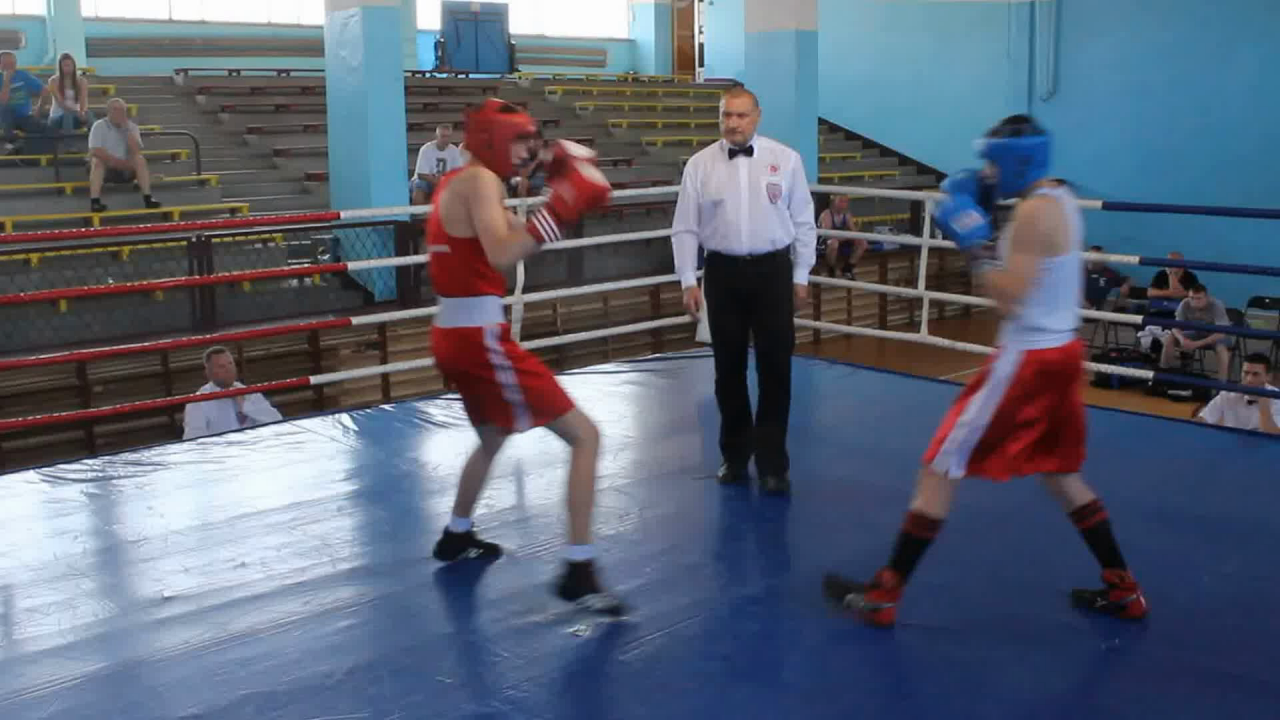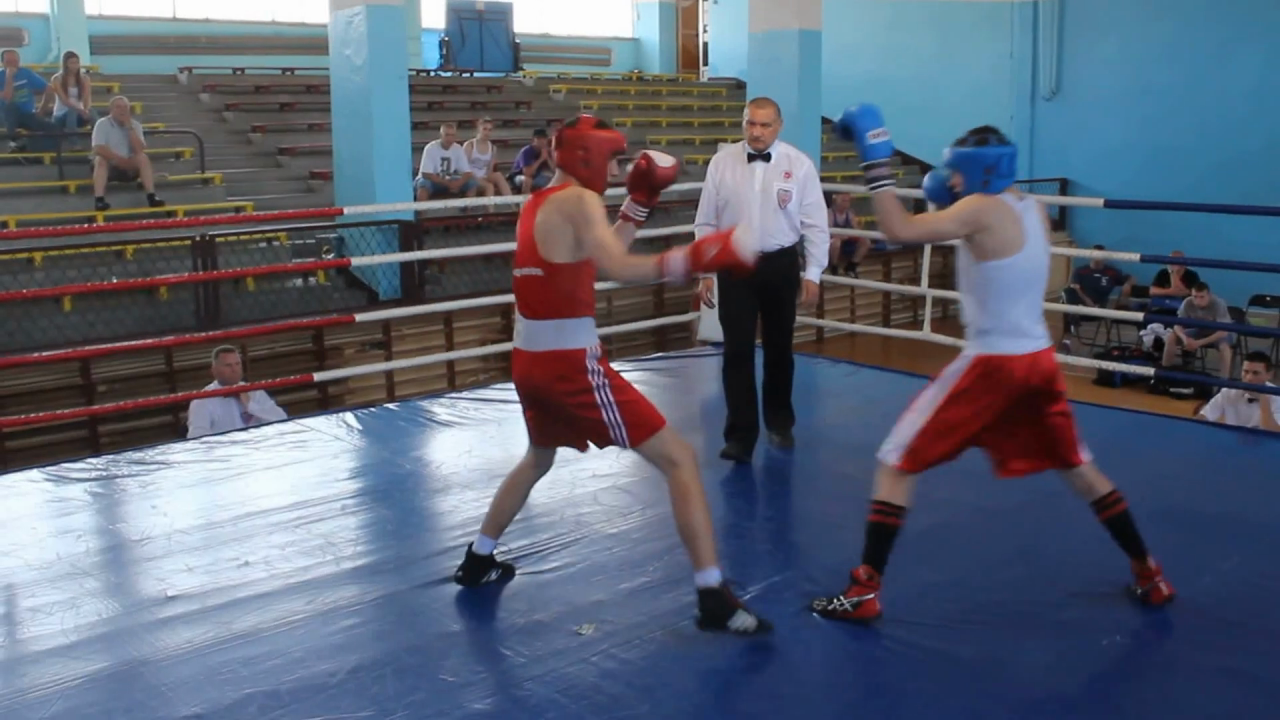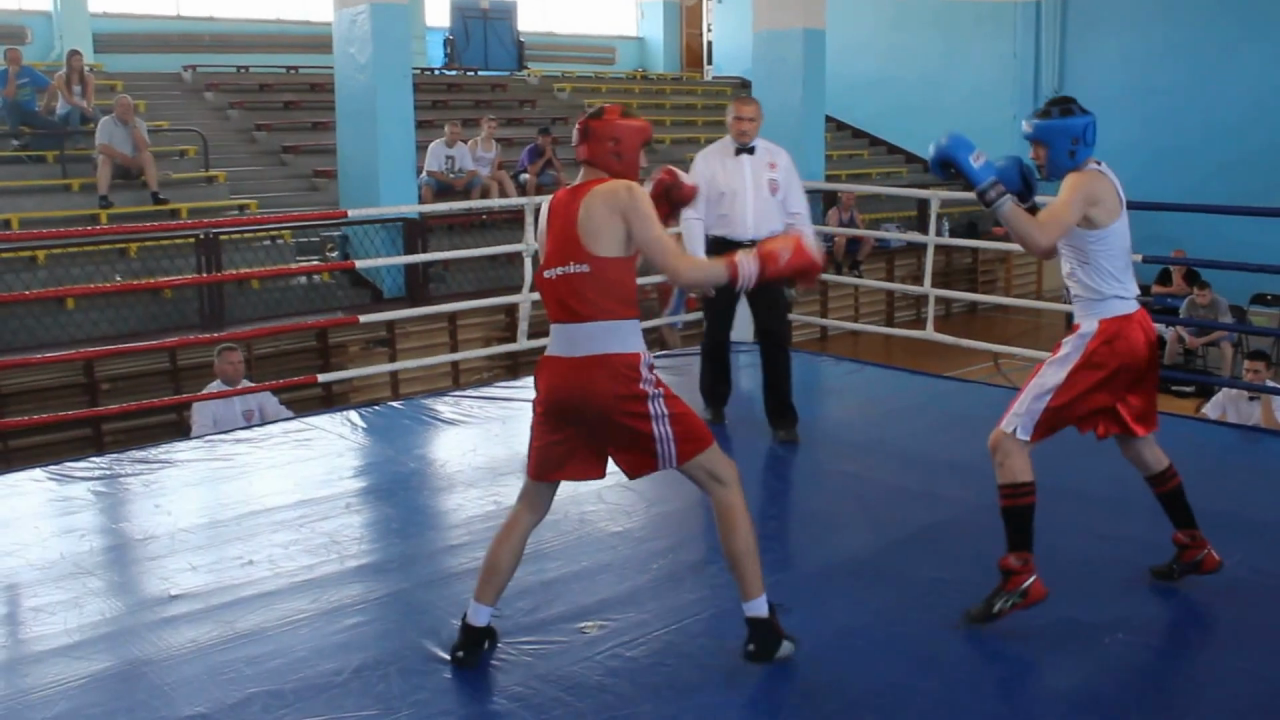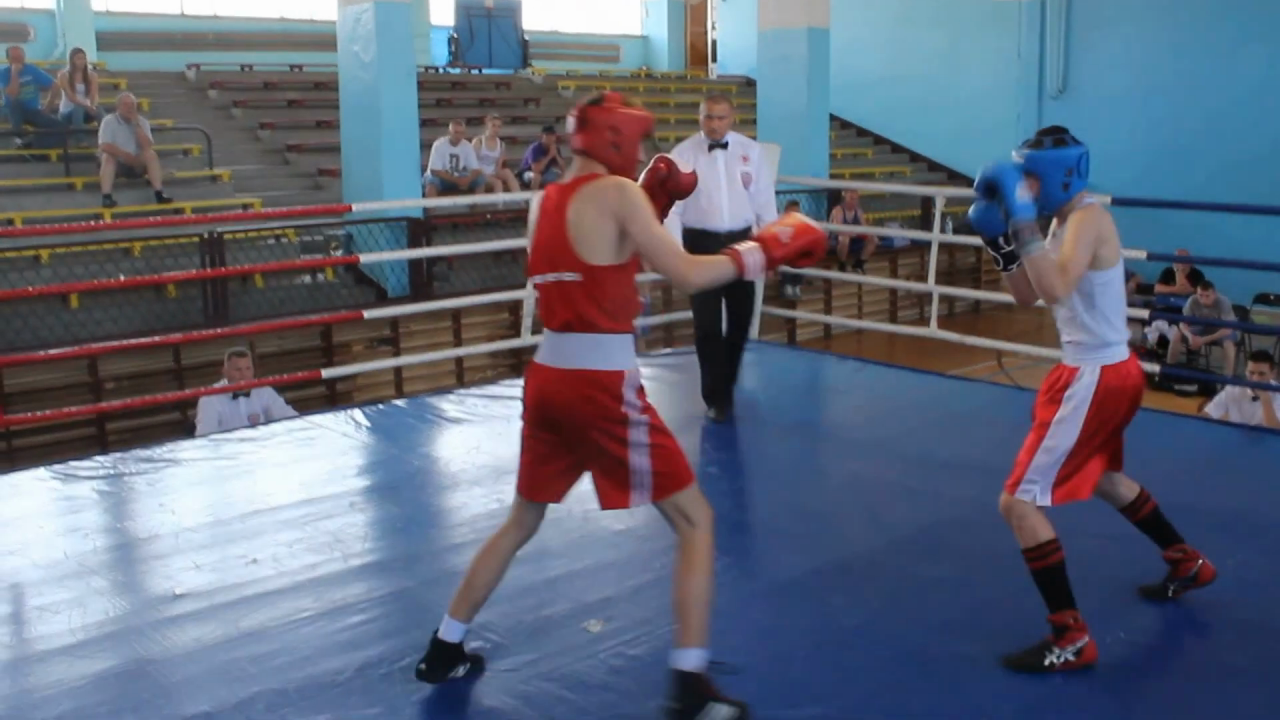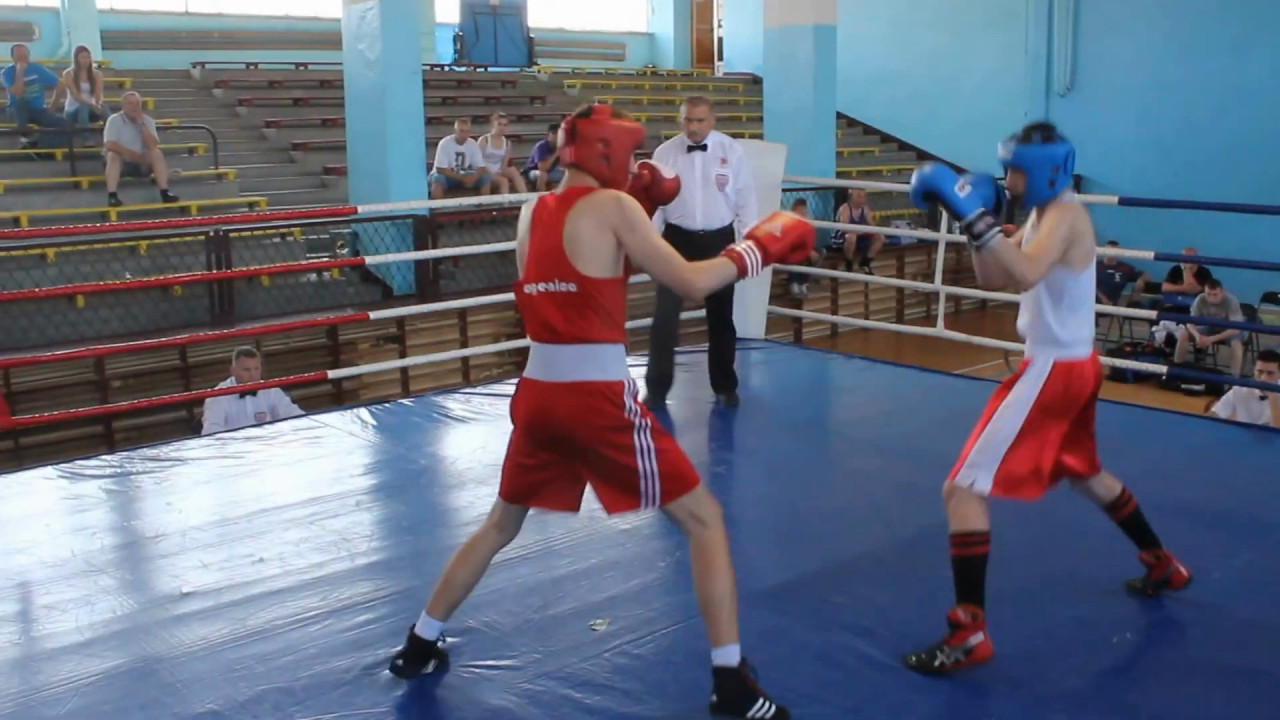
dt=0.5s
person 1, frame 1
left shoulder: (452, 185)
right shoulder: (477, 180)
left elbow: (506, 240)
right elbow: (501, 256)
left wrist: (556, 182)
right wrist: (561, 209)
left hip: (451, 337)
right hip: (479, 341)
left knee: (496, 436)
right knee: (585, 436)
left ankle: (456, 534)
right ankle: (579, 569)
person 1, frame 2
left shoulder: (536, 204)
right shoulder: (577, 199)
right elbow: (617, 268)
left wrist: (641, 198)
right wrist: (697, 256)
left hip: (529, 359)
right hip: (572, 362)
left knee: (539, 458)
right knee: (680, 459)
left ankle: (478, 560)
right ankle: (714, 597)
person 1, frame 3
left shoulder: (551, 209)
right shoulder: (623, 194)
right elbow: (682, 272)
left wrist: (657, 210)
right wrist: (759, 263)
left hip: (560, 374)
right hip: (620, 375)
left knee: (530, 505)
right knee: (724, 482)
left ankle: (472, 634)
right ankle: (762, 625)
person 1, frame 4
left shoulder: (543, 203)
right shoulder: (616, 192)
right elbow: (686, 277)
left wrist: (656, 201)
right wrist: (763, 249)
left hip: (547, 382)
right hip: (604, 389)
left knee: (521, 523)
right knee: (694, 521)
left ankle: (444, 649)
person 1, frame 5
left shoulder: (534, 213)
right shoulder: (614, 206)
right elbow: (691, 283)
right wrist: (759, 248)
left hip: (538, 394)
right hip: (603, 400)
left knee: (498, 528)
right knee: (705, 521)
left ankle: (419, 646)
person 2, frame 1
left shoulder: (1036, 213)
right shoulder: (1058, 199)
left elbow: (1010, 295)
left wrist: (972, 238)
right wrist: (981, 216)
left hip: (1028, 361)
right hip: (1063, 353)
left knee: (940, 469)
right knee: (1061, 475)
left ankle: (883, 593)
right ankle: (1121, 588)
person 2, frame 2
left shoulder: (980, 209)
right shoulder: (1035, 210)
left elbow: (902, 230)
left wrist: (876, 160)
right wrist: (956, 209)
left hip: (990, 365)
right hip: (1038, 360)
left knee: (894, 464)
right knee: (1078, 468)
left ankle: (864, 590)
right ankle: (1149, 577)
person 2, frame 3
left shoulder: (1082, 184)
right shoulder: (1098, 179)
left elbow: (1040, 240)
right elbow: (1051, 244)
left wrist: (986, 185)
right wrist: (1018, 199)
left hip: (1104, 334)
right hip: (1131, 327)
left knee: (1009, 440)
right knee: (1136, 440)
left ankle: (1021, 577)
right ankle: (1195, 547)
person 2, frame 4
left shoulder: (1087, 219)
right shoulder: (1064, 220)
left elbow: (1056, 291)
right elbow: (1026, 296)
left wrist: (1023, 223)
right wrist: (1001, 242)
left hip: (1098, 376)
right hip: (1088, 369)
left knee: (1019, 502)
right knee: (1101, 476)
left ankle: (1071, 636)
right ankle: (1187, 562)
person 2, frame 5
left shoulder: (1064, 217)
right shoulder: (1043, 215)
left elbow: (1022, 276)
right elbow: (993, 274)
left wrist: (975, 218)
right wrist: (980, 217)
left hip: (1055, 369)
right hip: (1072, 366)
left knee: (962, 489)
right knee: (1085, 472)
left ankle: (968, 631)
right ankle: (1164, 564)
person 3, frame 1
left shoulder: (786, 160)
right shoulder: (699, 164)
left elbow: (803, 222)
right elbow: (685, 228)
left wrist: (801, 276)
right wrist: (688, 279)
left hip: (772, 269)
right hip: (722, 271)
left knee: (775, 368)
right knee: (729, 368)
left ankle: (773, 461)
right ankle: (736, 454)
person 3, frame 2
left shoulder: (799, 165)
right shoulder: (721, 162)
left elbow: (815, 225)
right elbow: (706, 222)
left wrist: (812, 273)
right wrist: (705, 271)
left hip: (780, 265)
left knee: (779, 350)
right knee: (737, 352)
left ankle: (779, 423)
right ankle: (741, 436)
person 3, frame 3
left shoulder: (779, 158)
right shoulder: (708, 159)
left elbow: (797, 212)
right elbow: (693, 216)
right wrist: (699, 260)
right hip: (722, 253)
left knee: (775, 337)
right knee: (716, 336)
left ankle: (782, 419)
right ankle: (715, 403)
person 3, frame 4
left shoulder: (751, 151)
right shoulder: (682, 154)
left elbow: (765, 202)
right elbow: (671, 208)
left hip: (741, 242)
right hip: (700, 244)
left knee: (741, 321)
right knee: (707, 326)
left ankle: (726, 384)
right ankle: (716, 399)
person 3, frame 5
left shoulder: (733, 152)
right shoulder: (666, 153)
left elbow: (746, 204)
left hip: (718, 240)
right hip: (677, 240)
left knee: (720, 317)
right knee: (665, 314)
left ankle: (725, 385)
right ankle: (656, 388)
